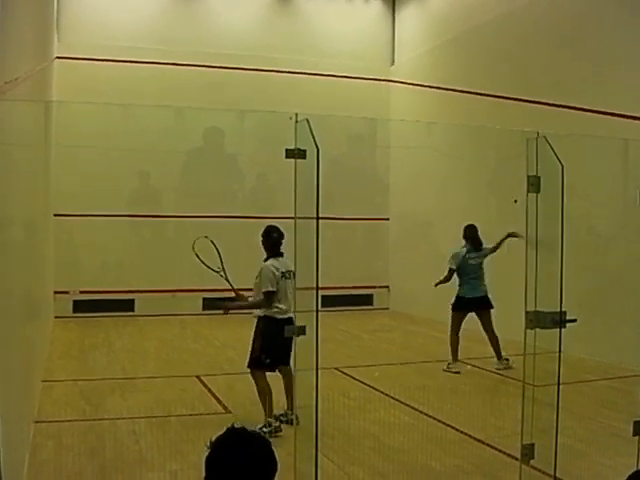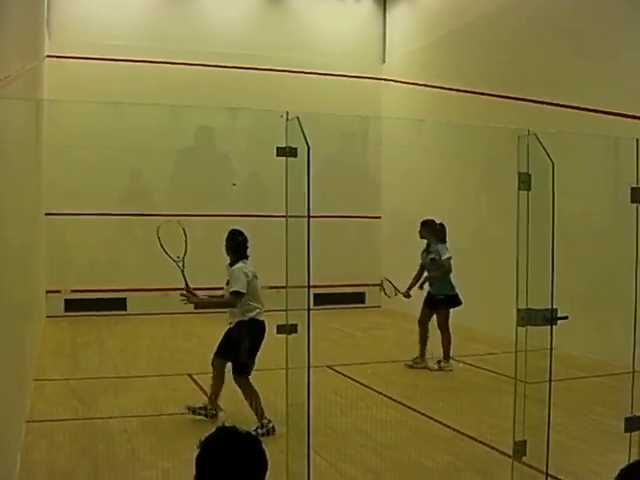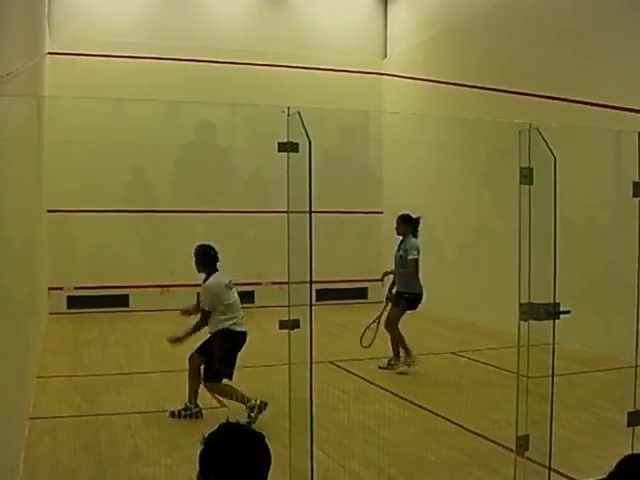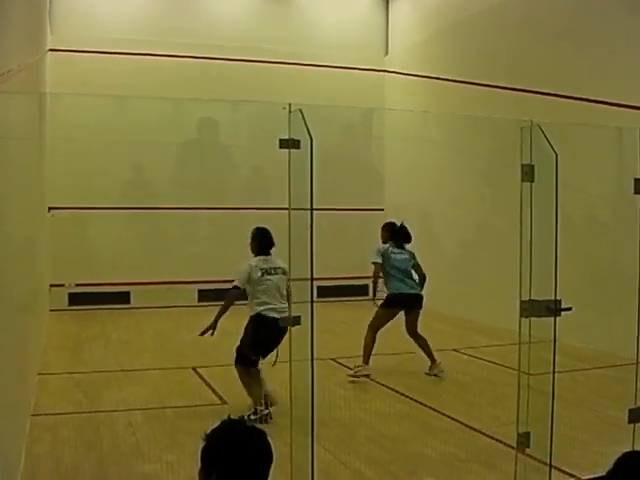
dt=0.4s
person 1, frame 1
left shoulder: (268, 267)
right shoulder: (287, 265)
left elbow: (268, 302)
left wrist: (238, 306)
right wrist: (248, 299)
left hip: (270, 322)
right hip: (286, 321)
left knee: (257, 371)
right knee: (285, 368)
left ankle: (270, 422)
right ankle: (290, 413)
person 1, frame 2
left shoulder: (239, 270)
right shoulder: (237, 268)
left elbow: (233, 302)
right elbow: (232, 299)
left wrist: (200, 303)
right wrist: (200, 299)
left hip: (250, 326)
right hip: (240, 324)
left knee: (240, 375)
right knee: (218, 362)
left ankle: (265, 424)
right ankle: (211, 407)
person 1, frame 3
left shoulder: (210, 285)
right shoulder: (217, 279)
left elbow: (204, 320)
left wrist: (184, 336)
right wrist: (196, 309)
left hip: (230, 334)
right hip: (223, 332)
left knee: (211, 383)
right knee: (194, 360)
left ankle: (252, 404)
right ankle: (192, 407)
person 1, frame 4
left shoulder: (251, 266)
right shoulder: (281, 266)
left elbow: (233, 296)
right elbow: (287, 293)
left wrist: (215, 321)
right wrist: (286, 315)
left hip: (262, 320)
right hip: (280, 323)
left knee: (243, 366)
right knee: (246, 362)
left ankle: (262, 408)
right ankle: (264, 396)
person 2, frame 1
left shoulder: (458, 255)
right shoulder: (482, 251)
left elbow: (448, 278)
right elbow: (494, 247)
left wrist: (440, 282)
right wrist: (507, 236)
left hip: (464, 297)
right hip: (481, 296)
left knee: (454, 330)
right knee: (489, 330)
left ankle: (454, 363)
right ankle: (501, 360)
person 2, frame 2
left shoulder: (440, 247)
right shoulder: (426, 250)
left elbow: (447, 269)
right elbow: (420, 272)
left wrist: (428, 277)
right wrist: (409, 288)
left hip: (444, 293)
right hip: (433, 292)
left knee: (443, 326)
right knee: (422, 323)
left ankle: (446, 361)
right ankle: (421, 359)
person 2, frame 3
left shoulder: (411, 245)
right shoulder: (402, 244)
left elbow: (412, 271)
left wrist: (391, 271)
right wrist: (390, 289)
left hip: (410, 292)
right hip: (402, 291)
left knee: (391, 324)
right knee: (390, 323)
left ankle: (408, 355)
right ankle: (396, 359)
person 2, frame 4
left shoulder: (382, 250)
right shoulder: (409, 253)
left elbow: (376, 274)
right elbow: (422, 276)
left wrist: (374, 290)
left hip: (397, 295)
right hip: (414, 295)
left knee: (372, 329)
right knee: (413, 332)
left ankle: (364, 366)
right ankle: (435, 364)
